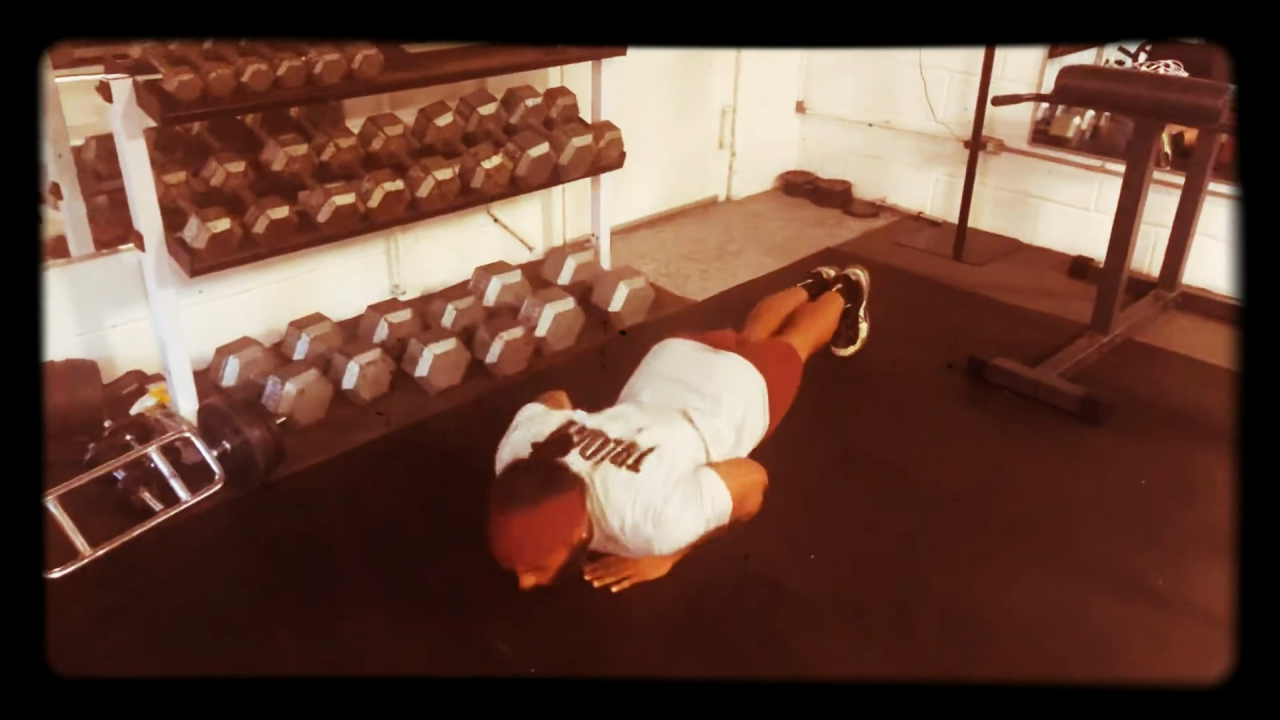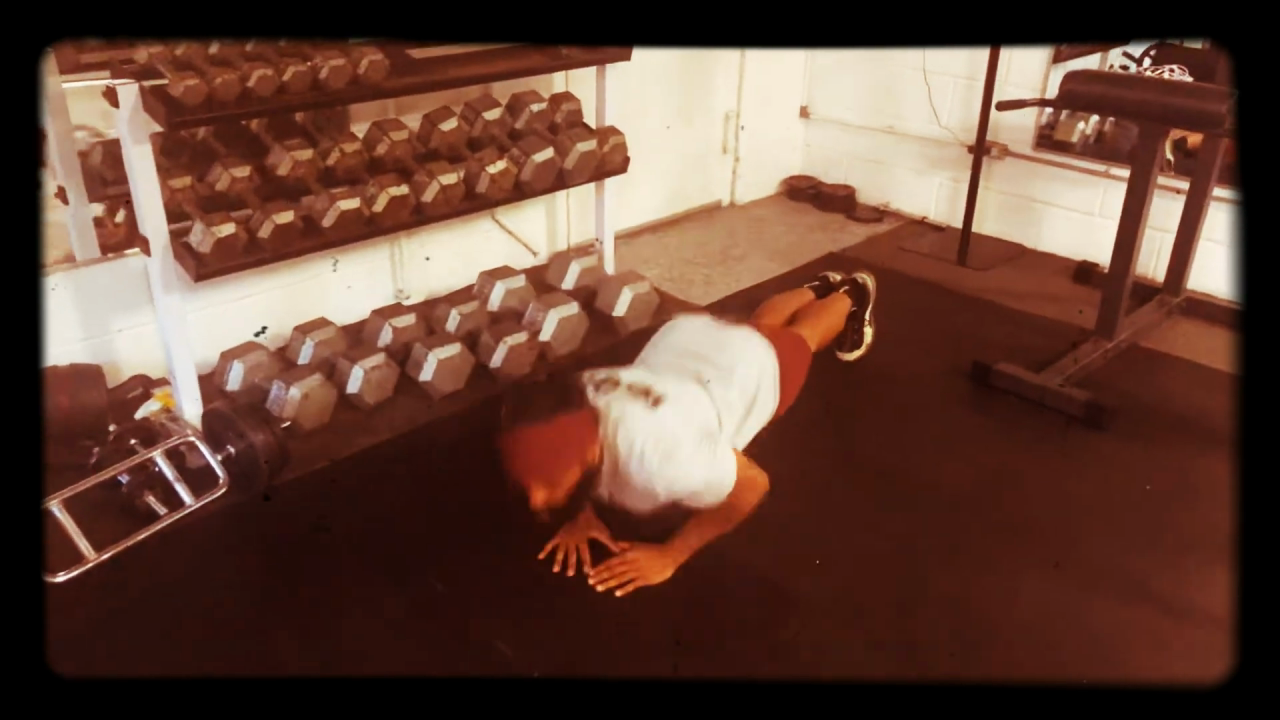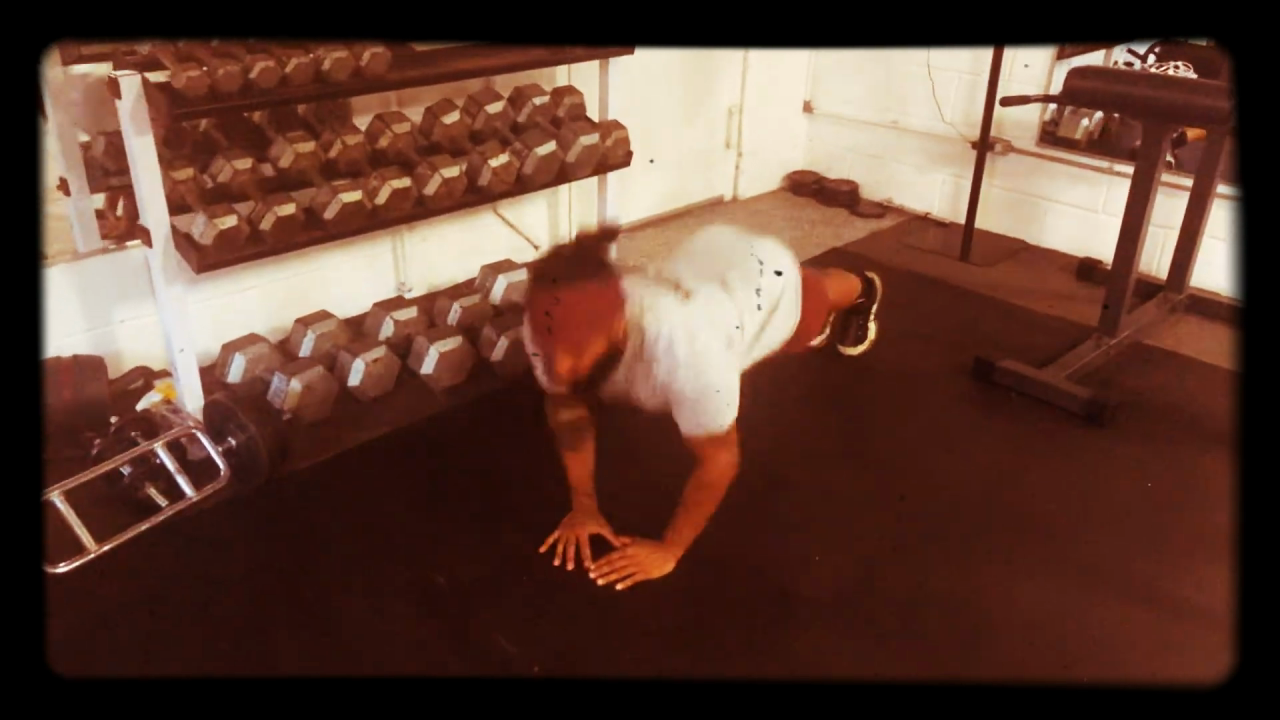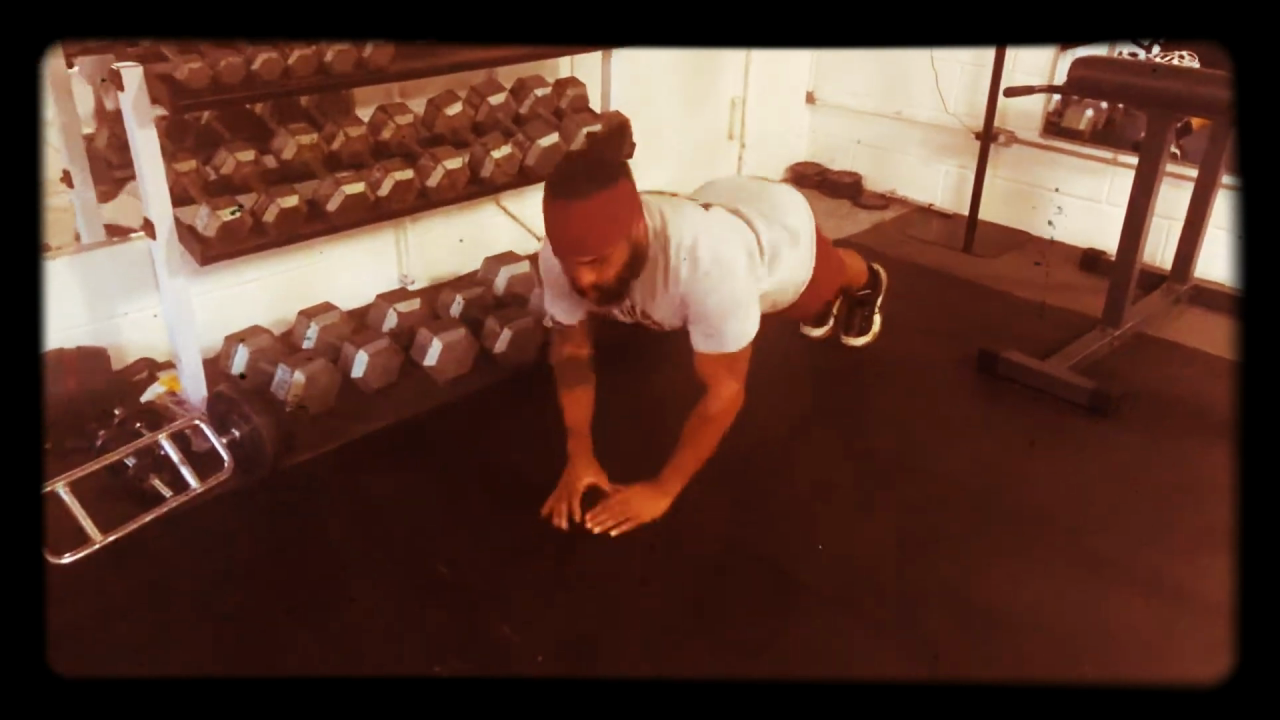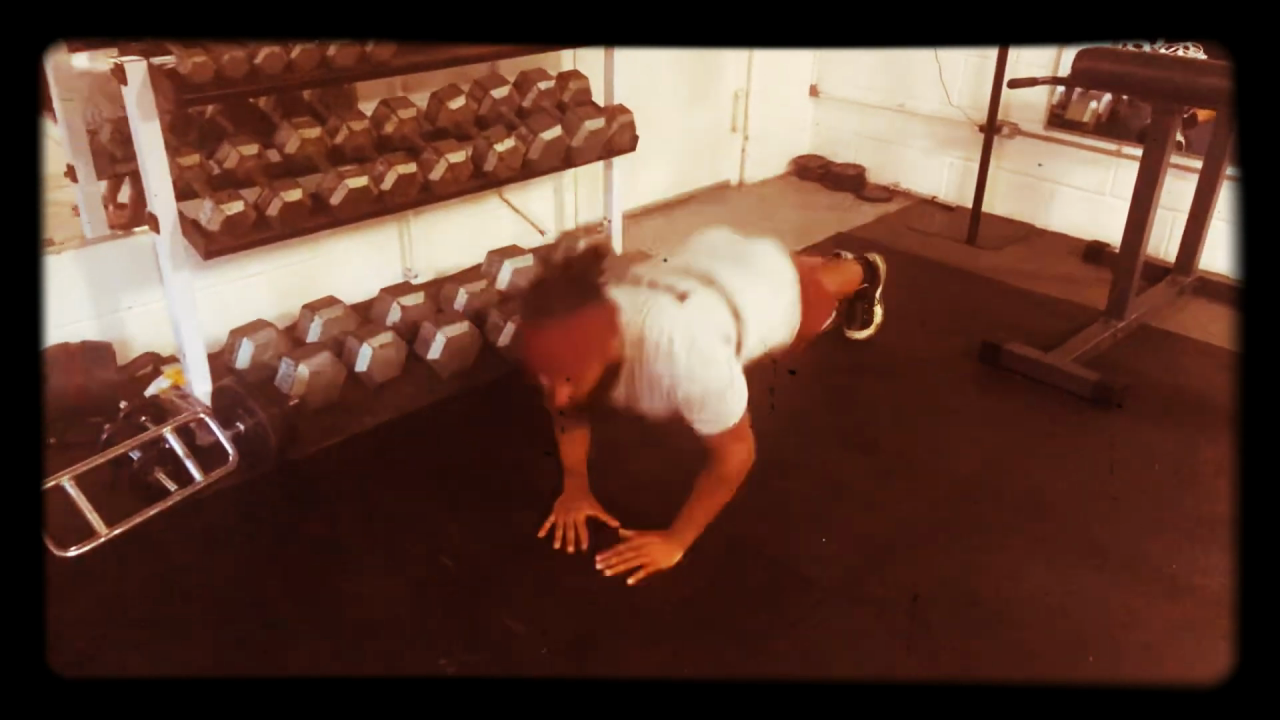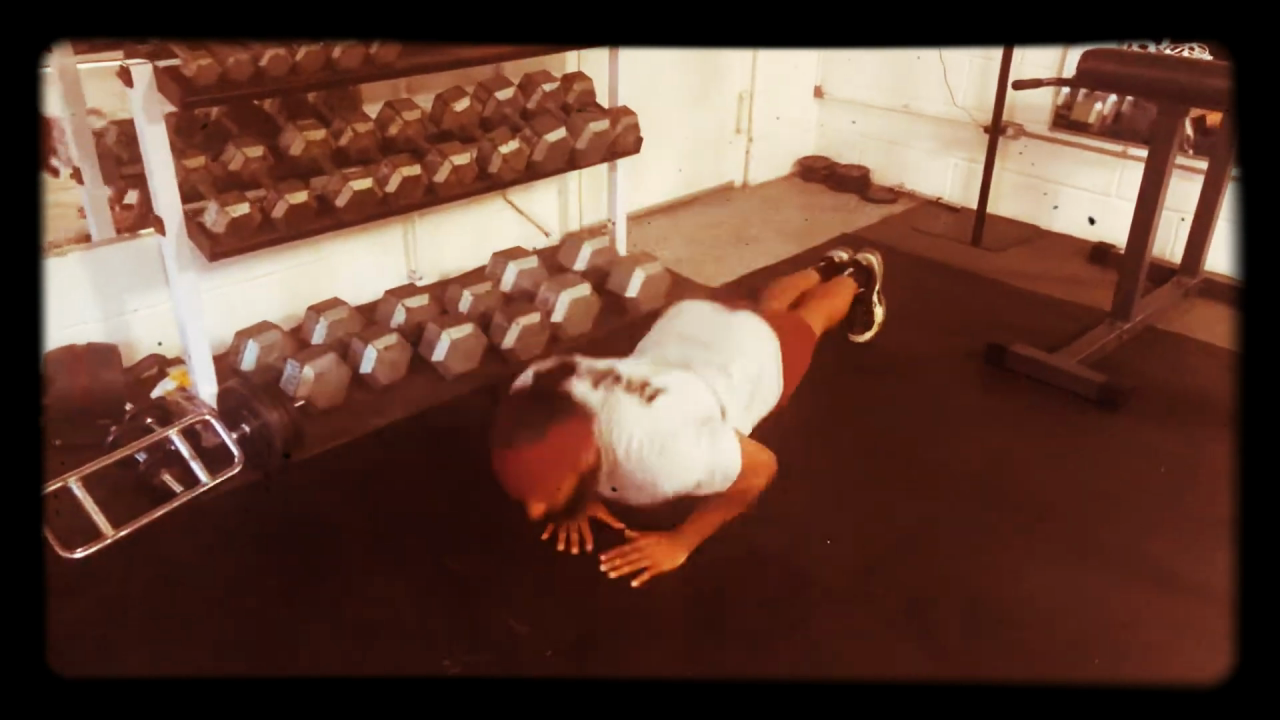
dt=0.2s
person 1, frame 1
left shoulder: (651, 520)
right shoulder: (519, 454)
left elbow: (753, 483)
left wrist: (666, 555)
left hip: (742, 385)
right hip: (672, 359)
left knee: (790, 344)
right knee: (753, 334)
left ankle: (847, 290)
right ankle: (814, 283)
person 1, frame 2
left shoulder: (663, 461)
left elbow: (753, 485)
left wrist: (670, 556)
right wrist: (579, 515)
left hip: (752, 370)
right hip: (680, 339)
left knee: (799, 337)
right knee: (762, 324)
left ankle: (851, 293)
right ankle: (820, 286)
person 1, frame 3
left shoulder: (684, 349)
right shoulder: (553, 326)
left elbow: (720, 459)
right elbow: (568, 408)
left wrist: (669, 549)
right wrist: (582, 504)
left hip: (770, 280)
left knee: (817, 294)
left ankle: (862, 288)
person 1, frame 4
left shoulder: (707, 256)
right shoulder: (565, 248)
left elbow: (725, 388)
right elbow: (570, 345)
left wrist: (664, 491)
right wrist: (579, 457)
left hip: (789, 233)
left knee: (827, 280)
left ankle: (868, 284)
right ankle: (825, 304)
person 1, frame 5
left shoulder: (685, 356)
right shoulder: (548, 327)
left elbow: (736, 451)
right elbow: (562, 400)
left wrist: (676, 538)
right wrist: (575, 487)
left hip: (771, 277)
right hip: (703, 261)
left knee: (823, 286)
left ankle: (865, 269)
right ankle: (832, 259)
person 1, frame 6
left shoulder: (657, 461)
right shoulder: (539, 392)
left elbow: (761, 467)
left wrist: (681, 541)
right wrist: (574, 496)
left hip: (757, 353)
right hip: (683, 325)
left knee: (804, 320)
right knee: (768, 308)
left ankle: (859, 274)
right ankle: (828, 265)
